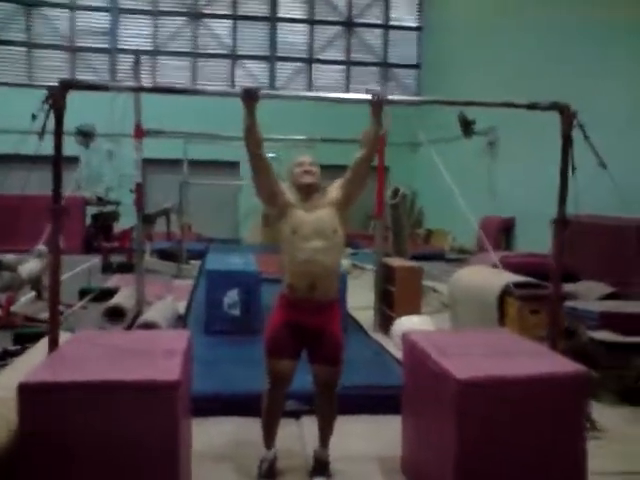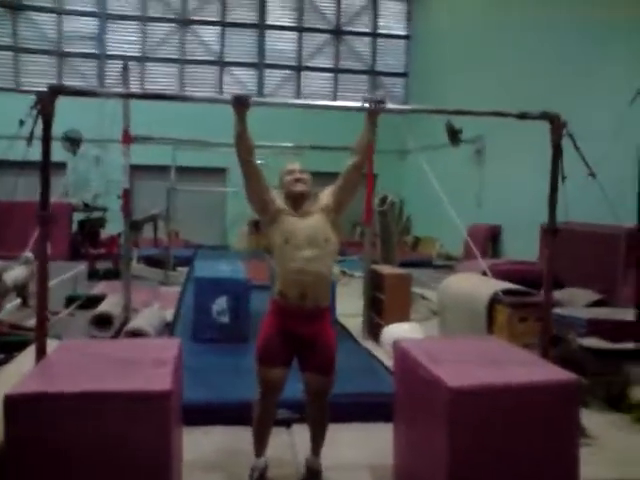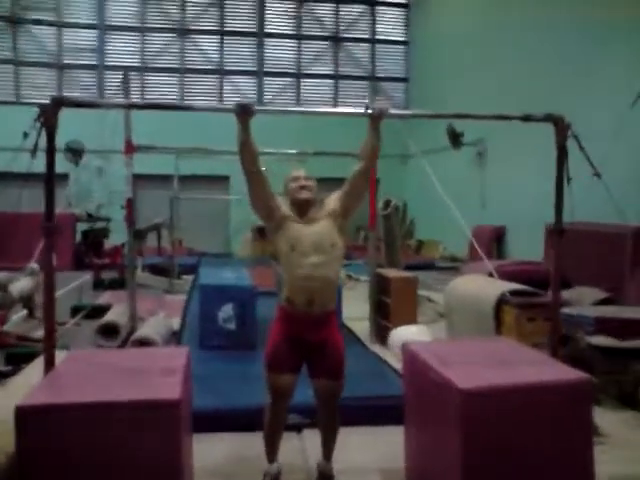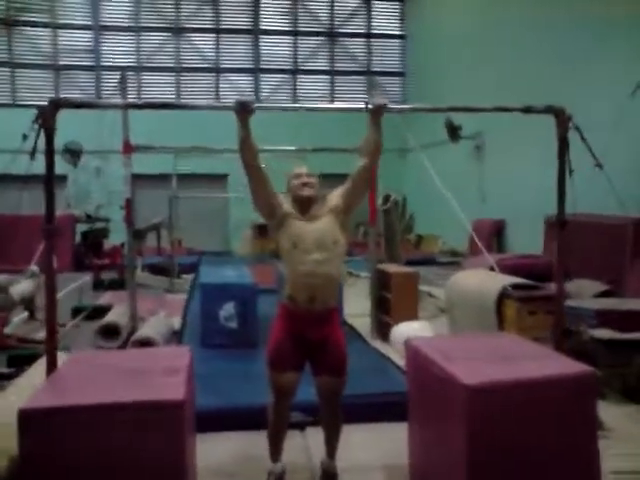
dt=0.1s
person 1, frame 1
left shoulder: (337, 201)
right shoulder: (280, 202)
left elbow: (366, 157)
right elbow: (256, 156)
left wrist: (376, 115)
right wrist: (250, 110)
left hip: (327, 311)
right hip: (289, 310)
left knee: (327, 386)
right knee: (277, 383)
person 1, frame 2
left shoulder: (329, 207)
right shoulder: (272, 209)
left elbow: (358, 163)
right elbow: (247, 162)
left wrist: (371, 120)
right wrist: (241, 117)
left hip: (318, 319)
right hip: (281, 318)
left knee: (319, 394)
right knee: (268, 391)
person 1, frame 3
left shoulder: (335, 213)
right shoulder: (278, 217)
left elbow: (364, 169)
right elbow: (252, 170)
left wrist: (374, 127)
right wrist: (244, 126)
left hip: (326, 325)
right hip: (289, 324)
left knee: (329, 399)
right knee: (279, 396)
person 1, frame 4
left shoulder: (337, 209)
right shoulder: (280, 214)
left elbow: (367, 164)
right elbow: (253, 168)
left wrist: (375, 122)
right wrist: (243, 124)
left hip: (328, 321)
right hip: (290, 321)
left knee: (331, 397)
right knee: (282, 395)
